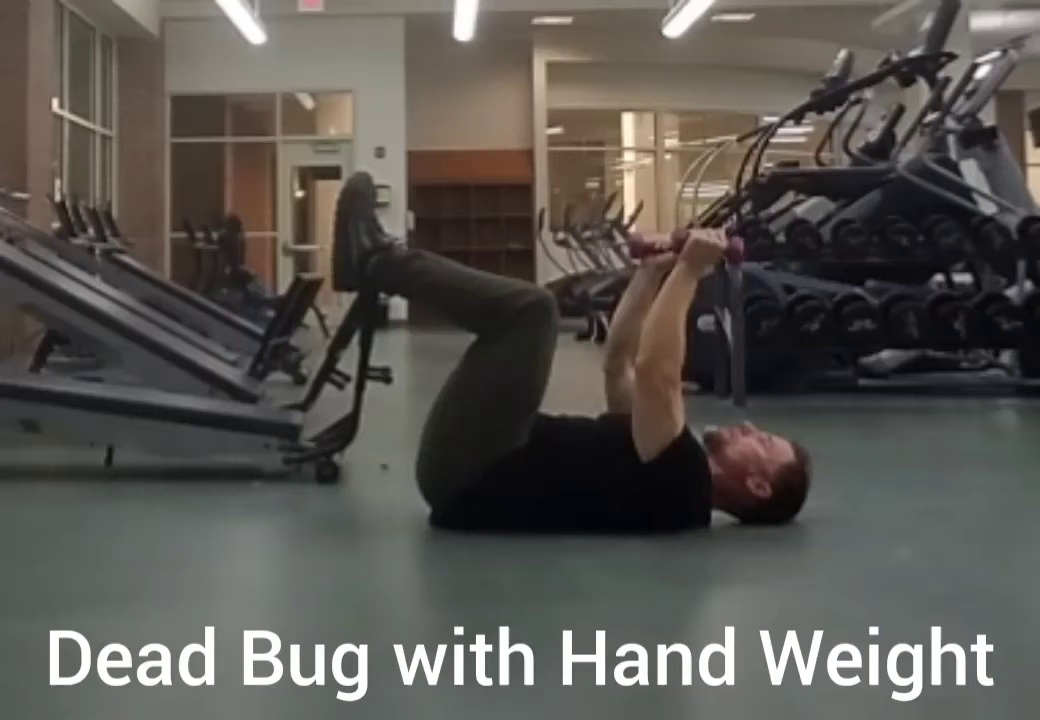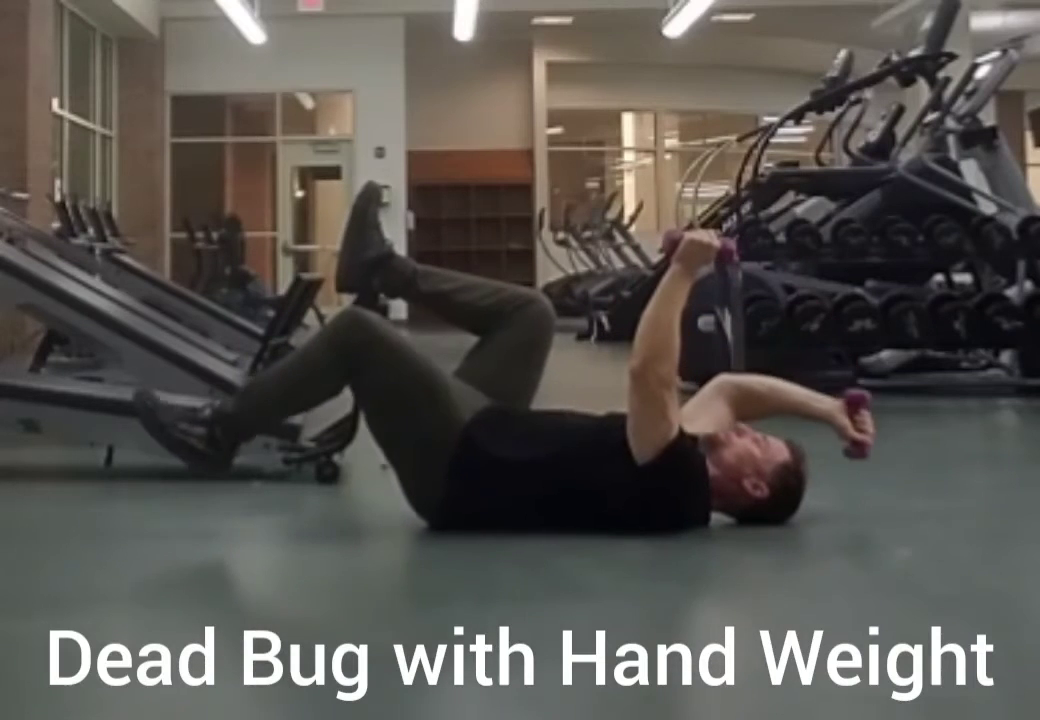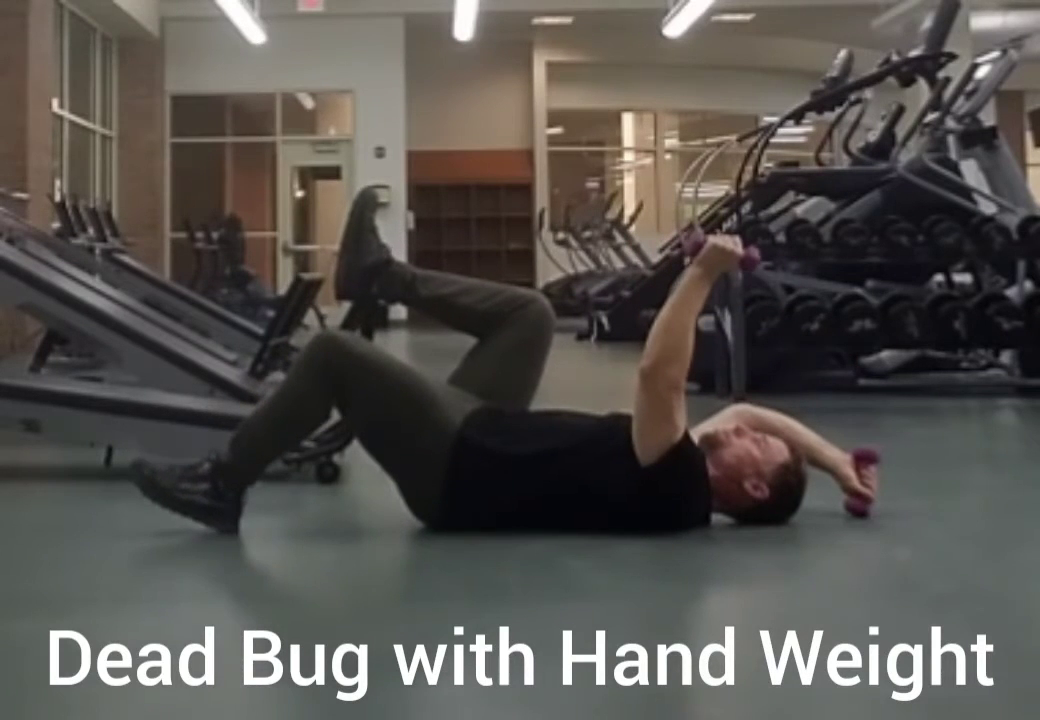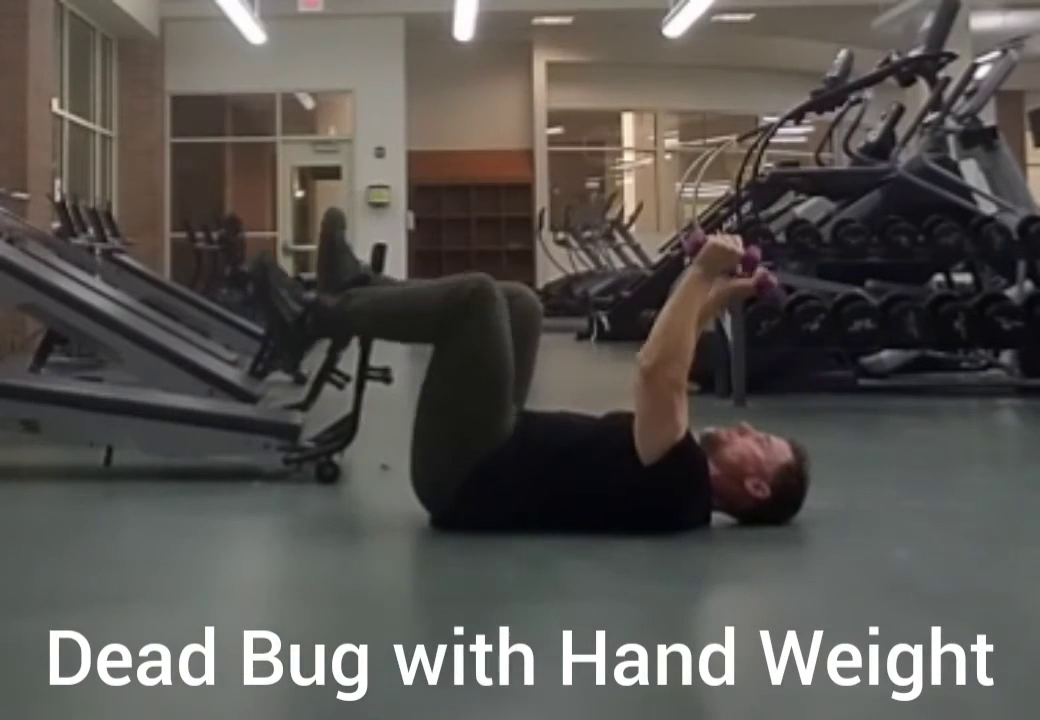
dt=1s
person 1, frame 1
left shoulder: (681, 482)
right shoulder: (673, 460)
left elbow: (655, 375)
right elbow: (619, 362)
left wrist: (688, 272)
right wrist: (651, 274)
left hip: (466, 482)
right hip: (480, 477)
left knee: (530, 309)
right knee: (526, 313)
left ankle: (374, 262)
right ankle: (382, 259)
person 1, frame 2
left shoulder: (676, 487)
right shoulder: (693, 465)
left elbow: (648, 376)
right elbow: (729, 388)
left wrist: (682, 271)
right wrist: (830, 409)
left hip: (460, 470)
right hip: (489, 440)
left knee: (358, 334)
right knee: (530, 311)
left ankle: (217, 434)
right ankle: (384, 269)
person 1, frame 3
left shoulder: (675, 487)
right shoulder: (693, 474)
left elbow: (658, 376)
right elbow: (747, 409)
left wrist: (701, 275)
right wrist: (838, 462)
left hip: (458, 469)
right hip: (484, 436)
left knee: (333, 354)
right knee: (530, 311)
left ankle: (221, 486)
right ankle: (382, 277)
person 1, frame 4
left shoulder: (680, 487)
right shoulder: (697, 467)
left elbow: (658, 374)
right elbow: (657, 367)
left wrist: (700, 275)
right wrist: (717, 295)
left hip: (468, 478)
right hip: (501, 462)
left knee: (478, 296)
right knee: (515, 305)
left ankle: (338, 309)
right ankle: (357, 292)
